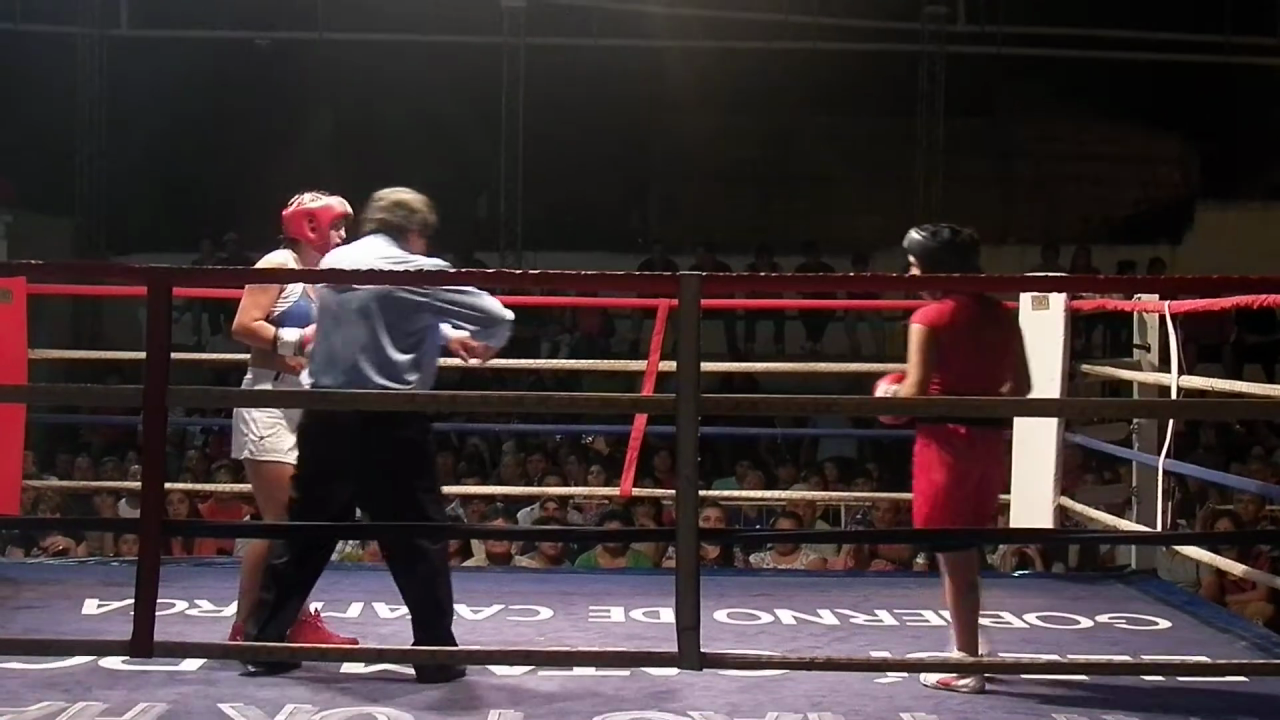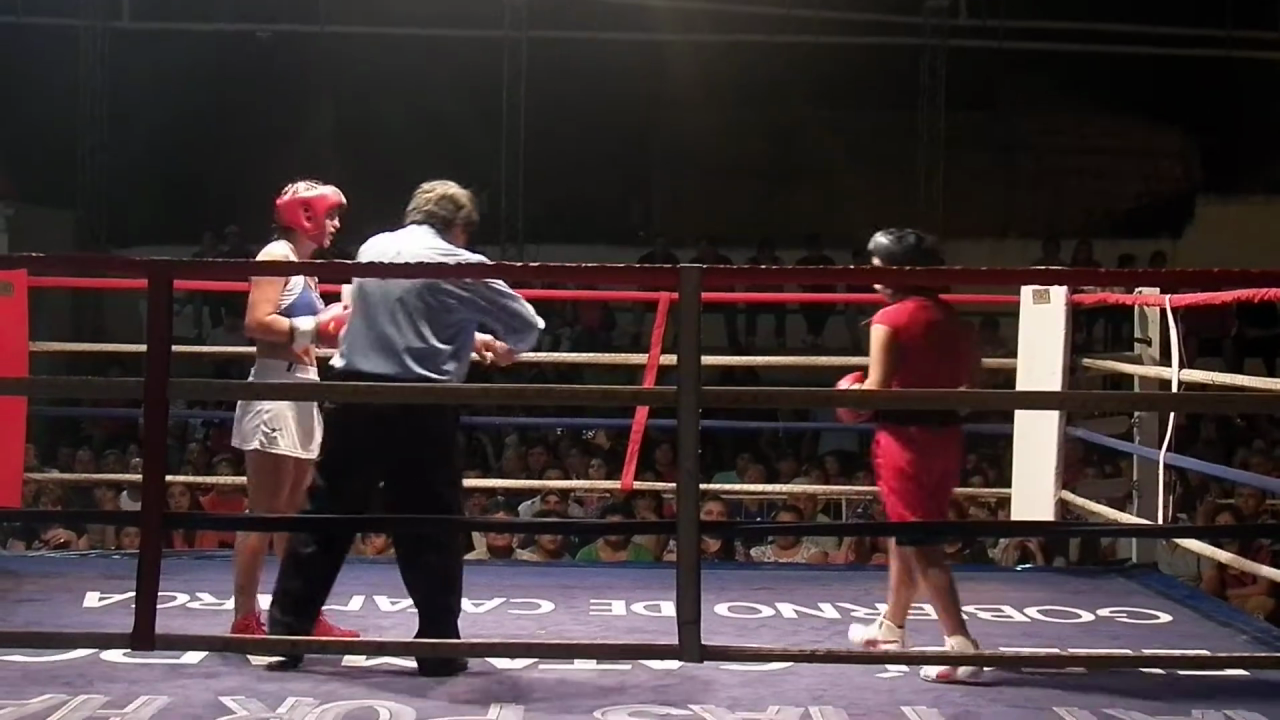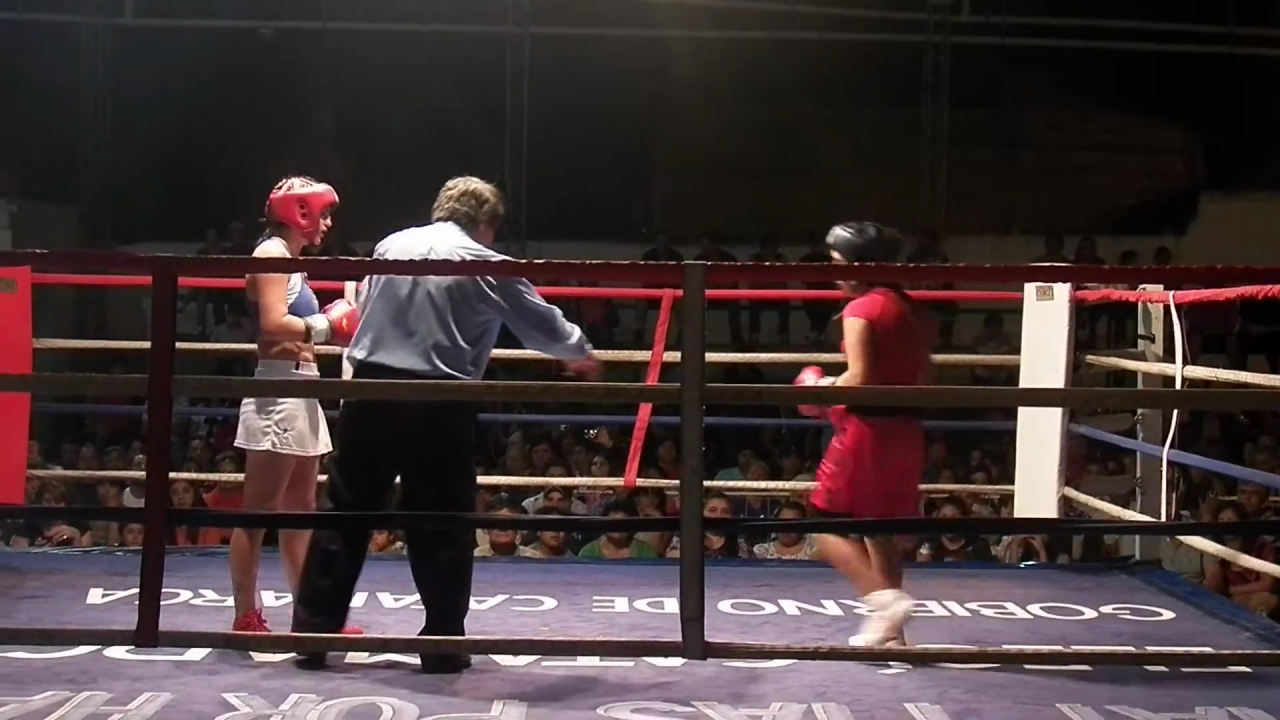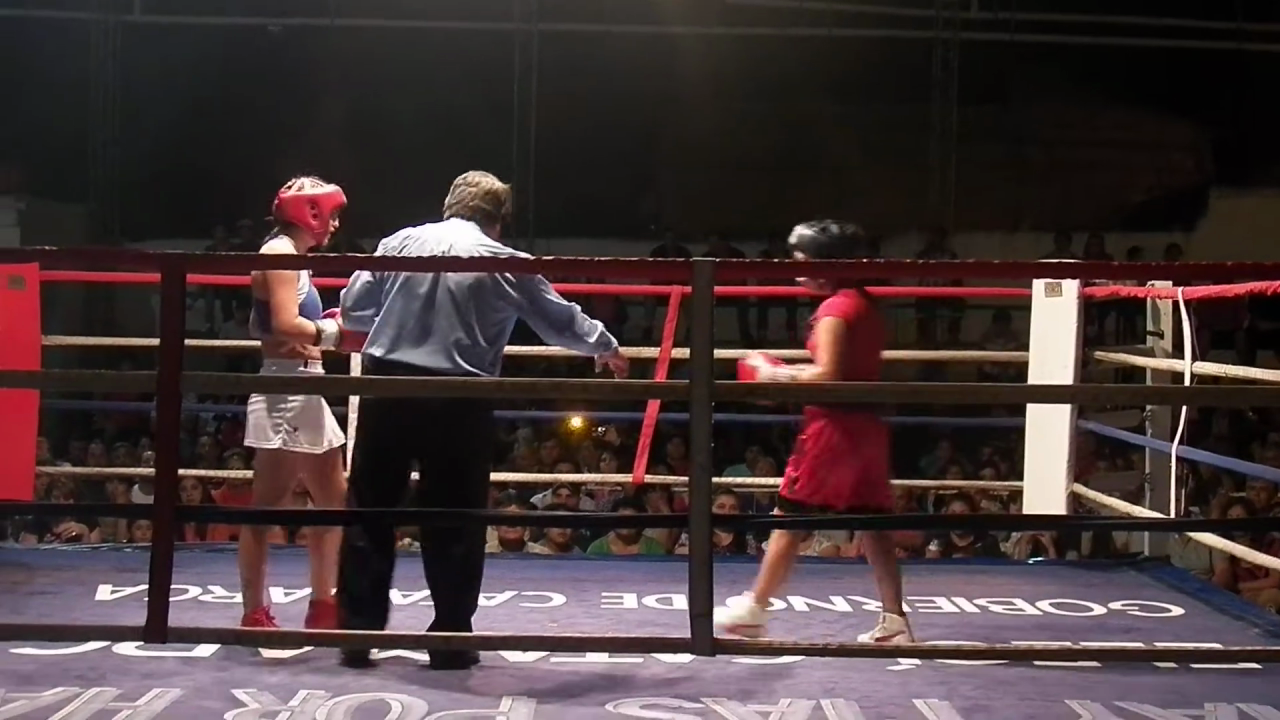
dt=0.2s
person 1, frame 1
left shoulder: (333, 262)
right shoulder: (420, 273)
right elbow: (496, 321)
left wrist: (442, 335)
right wrist: (486, 342)
left hip: (326, 415)
right hip: (389, 421)
left knee: (305, 529)
right knee: (418, 536)
left ankle: (262, 638)
right ankle: (434, 650)
person 1, frame 2
left shoulder: (373, 249)
right shoulder: (461, 266)
right elbow: (524, 326)
right wrist: (508, 345)
left hip: (354, 398)
right hip: (420, 410)
left knee: (326, 517)
right knee: (432, 528)
left ankle: (285, 631)
right ankle: (437, 644)
person 1, frame 3
left shoulder: (392, 246)
right shoulder: (488, 267)
right elbow: (545, 326)
right wrist: (580, 352)
left hip: (372, 393)
right hip: (439, 407)
left knee: (345, 515)
right knee: (441, 527)
left ankle: (314, 632)
right ankle: (441, 642)
person 1, frame 4
left shoulder: (398, 243)
right shoulder: (506, 264)
left elbow: (353, 309)
right elbow: (562, 321)
right wrist: (606, 348)
left hip: (387, 390)
right hip: (457, 403)
left knee: (371, 514)
right knee: (454, 523)
left ankle: (361, 632)
right ankle: (450, 638)
person 2, frame 1
right shoulder: (279, 263)
left elbow: (317, 343)
right elbow: (243, 326)
right wrist: (296, 340)
right knee: (277, 520)
left ankle: (300, 620)
right ankle: (245, 627)
person 2, frame 2
left shoulder: (304, 268)
right shoulder: (277, 254)
left elbow: (304, 332)
right elbow: (258, 323)
right wrist: (313, 327)
left knee: (293, 513)
right knee: (266, 513)
right ankle: (244, 622)
person 2, frame 3
left shoulder: (289, 260)
right shoulder: (273, 254)
left elbow: (295, 327)
right elbow: (273, 324)
left wrist: (330, 317)
right wrist: (328, 326)
left hip: (300, 392)
right hip: (279, 391)
left knee: (300, 510)
right knee: (260, 509)
right ankle: (246, 620)
person 2, frame 4
left shoulder: (294, 259)
right shoulder: (280, 253)
left elbow: (299, 325)
right elbow: (286, 326)
left wrist: (336, 325)
right wrist: (337, 332)
left hip: (306, 391)
right hip: (286, 390)
left knee: (332, 499)
right knee: (268, 506)
left ankle: (322, 607)
right ankle: (254, 616)
person 3, frame 1
left shoulder: (928, 318)
right shoulder: (999, 314)
left elbow: (914, 390)
right elbow: (1019, 384)
left wrist: (889, 400)
left hip: (946, 438)
right hip: (990, 437)
left knee: (954, 551)
right knee: (960, 543)
right ankle: (969, 644)
person 3, frame 2
left shoulder: (889, 318)
right shoulder: (953, 319)
left elbow: (877, 387)
right elbow: (971, 383)
left hip: (903, 438)
right hip: (945, 434)
left knee: (920, 546)
right knee: (905, 538)
left ankle: (959, 643)
right ankle: (890, 628)
person 3, frame 3
left shoulder: (862, 310)
right shoulder: (905, 308)
left elbow: (860, 380)
right elbow: (919, 377)
left wrist: (819, 389)
left hip: (868, 428)
right hip: (904, 427)
left knee: (828, 527)
right knee: (881, 532)
left ankle: (886, 599)
right ankle: (888, 620)
person 3, frame 4
left shoulder: (835, 309)
right shoulder: (863, 304)
left elbow: (826, 375)
left wrist: (769, 374)
right wrist: (779, 370)
left hip: (833, 423)
right hip: (865, 421)
left knee: (789, 519)
right knee: (871, 526)
left ankle: (752, 611)
right ankle: (895, 622)
